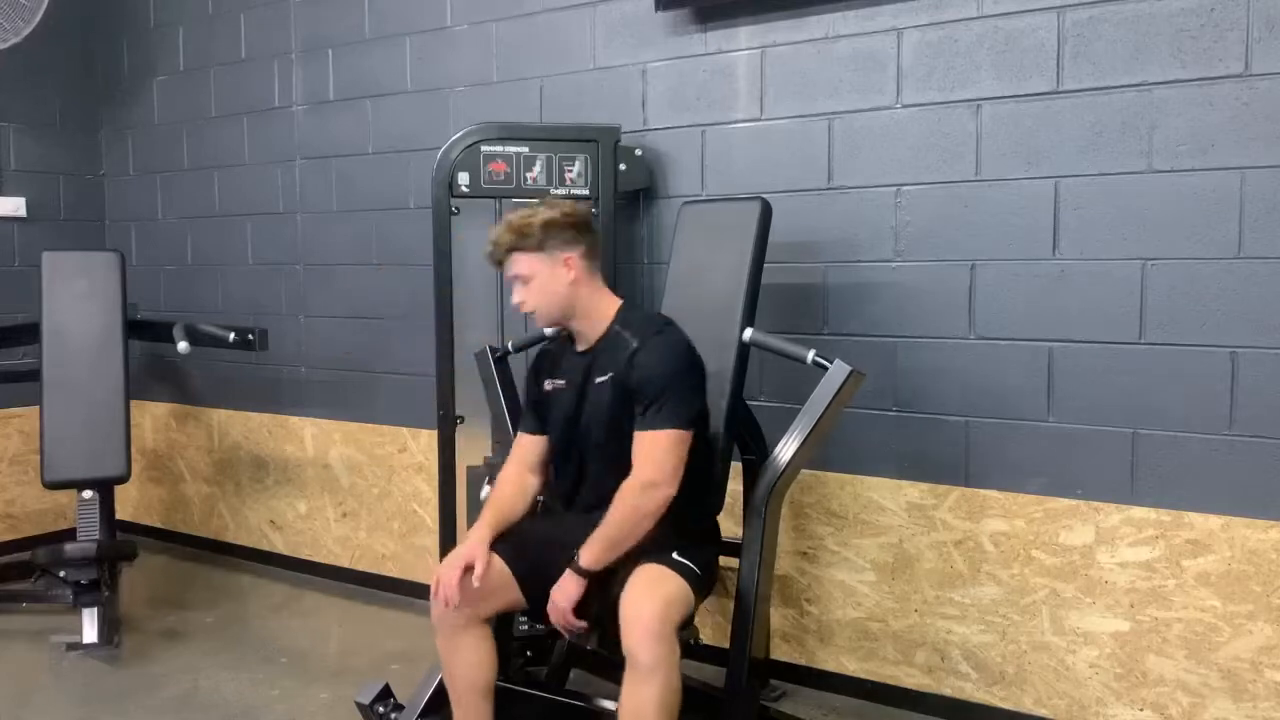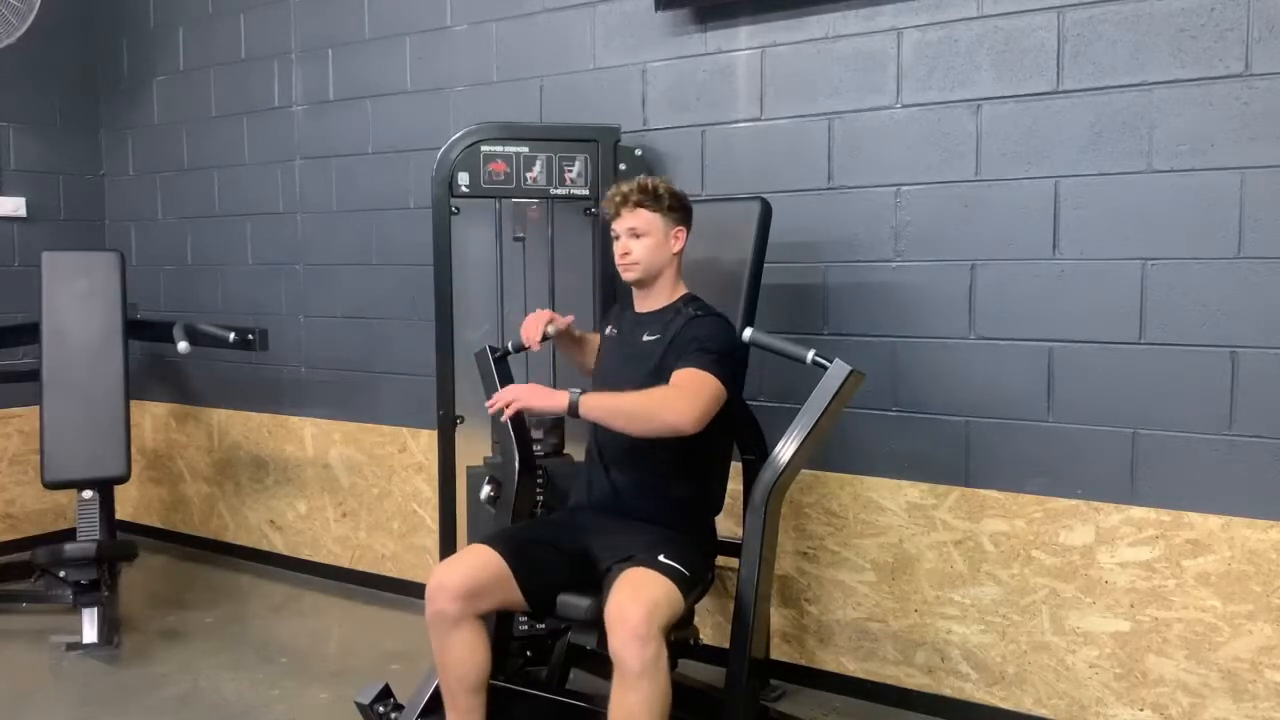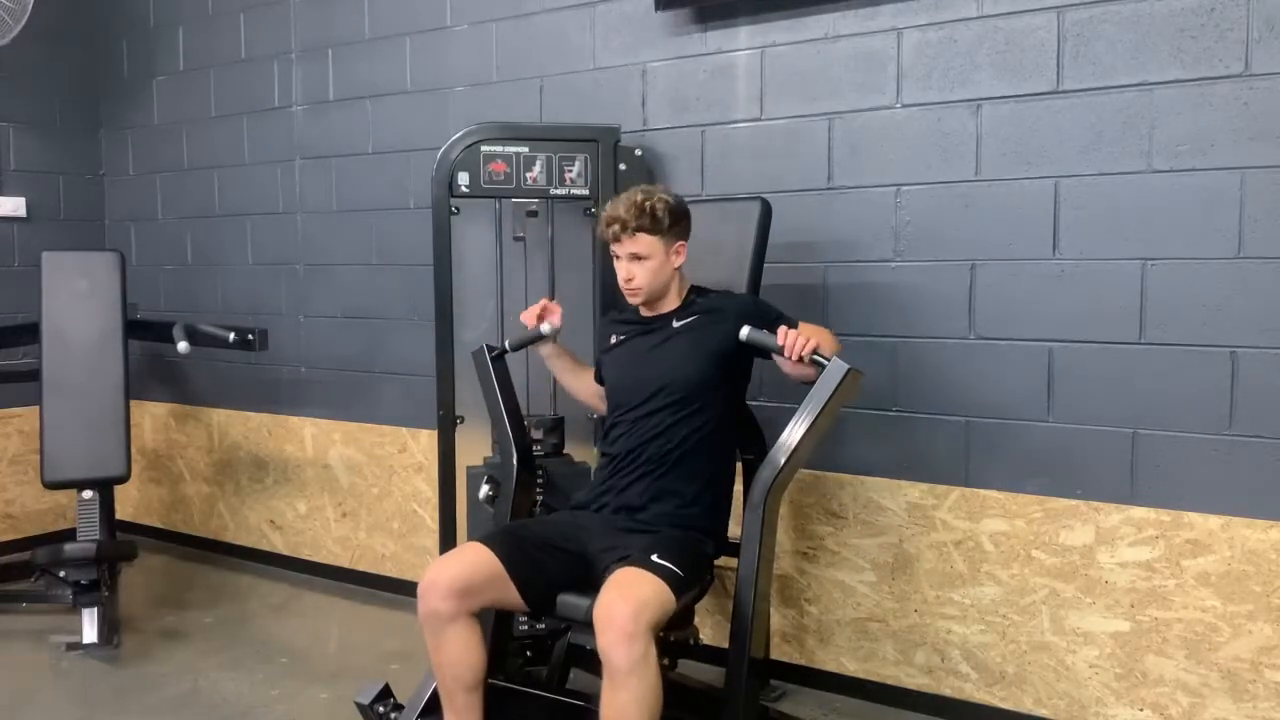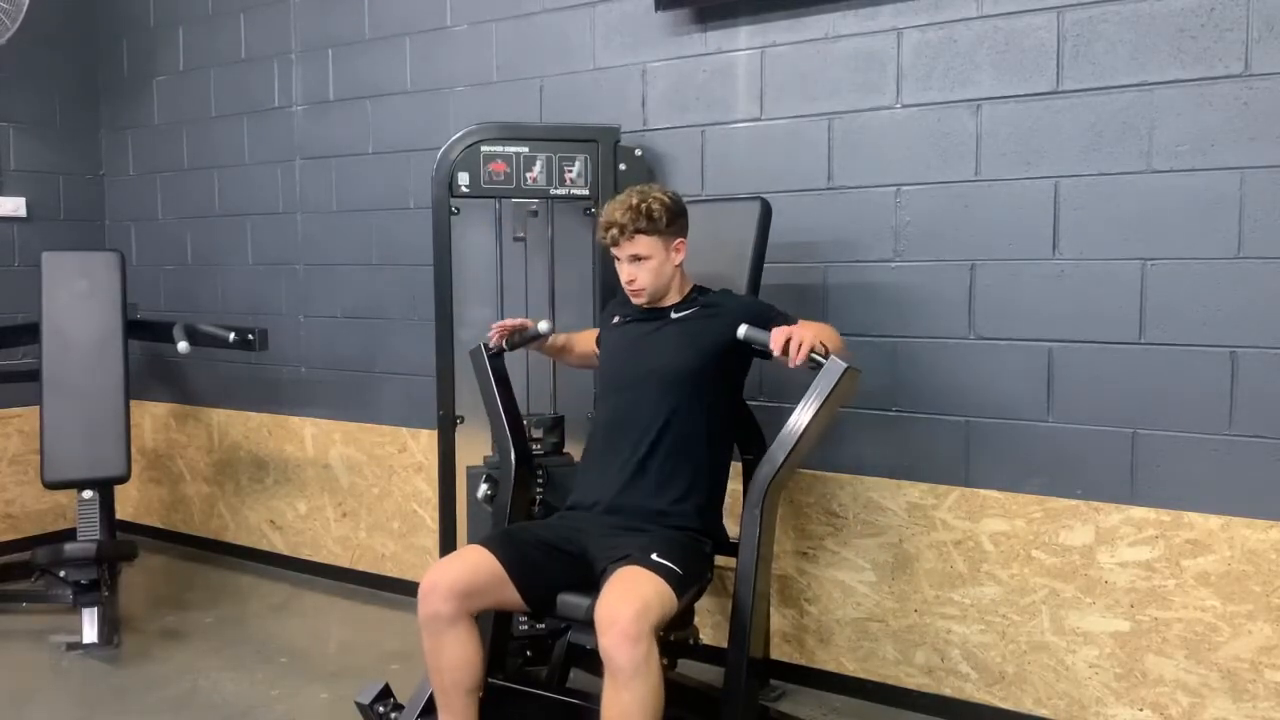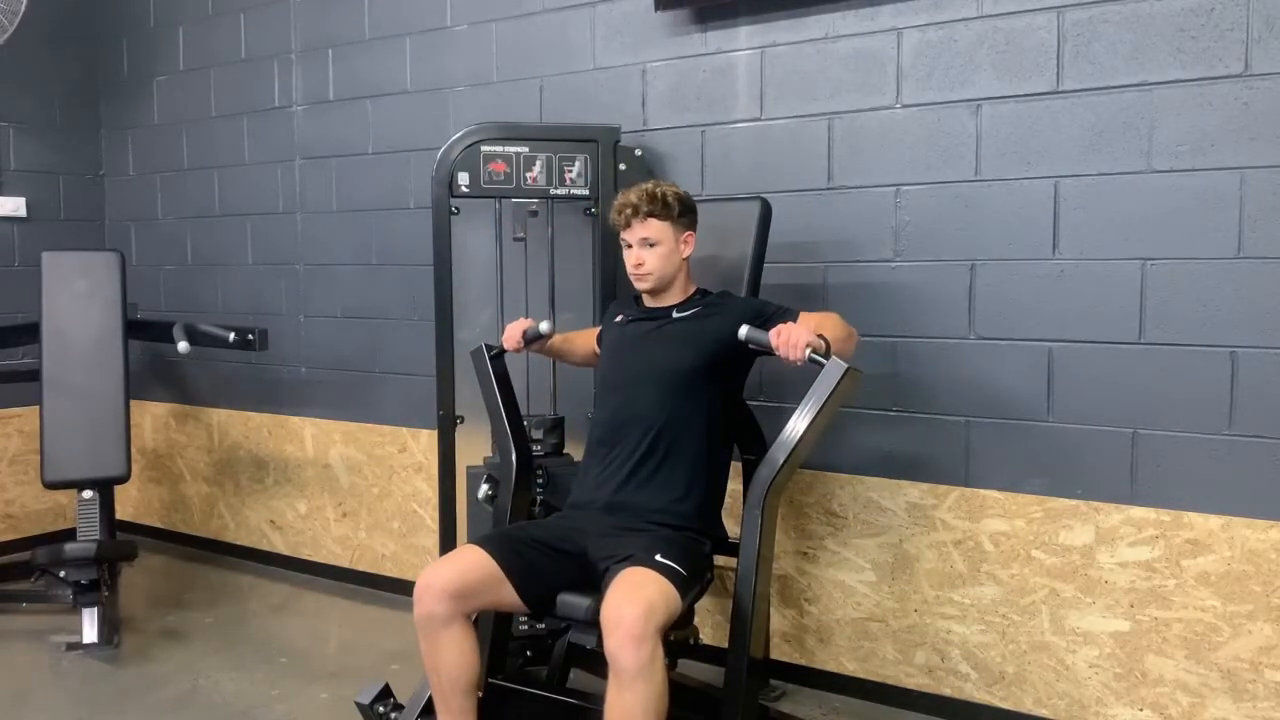
dt=1s
person 1, frame 1
left shoulder: (657, 350)
right shoulder: (549, 360)
left elbow: (654, 485)
right elbow: (525, 468)
left wrist: (579, 572)
right wrist: (479, 534)
left hip: (668, 531)
right hip: (575, 525)
left knee: (644, 620)
right knee: (456, 592)
person 1, frame 2
left shoulder: (705, 329)
right shoulder: (621, 318)
left elbow: (683, 411)
left wrist: (564, 400)
right wrist: (563, 333)
left hip: (666, 530)
right hip: (586, 519)
left knee: (632, 622)
right knee: (447, 589)
person 1, frame 3
left shoulder: (727, 316)
right shoulder: (615, 328)
left elbow: (820, 349)
left wrist: (809, 347)
right wrist: (549, 345)
left hip: (670, 532)
right hip: (588, 519)
left knee: (621, 620)
right knee: (441, 586)
person 1, frame 4
left shoulder: (725, 314)
right shoulder: (620, 313)
left elbow: (828, 344)
left wrist: (807, 340)
right wrist: (539, 340)
left hip: (665, 531)
right hip: (581, 520)
left knee: (621, 622)
right knee: (441, 590)
person 1, frame 5
left shoulder: (726, 317)
right shoulder: (622, 314)
left elbow: (841, 333)
left wrist: (811, 337)
right wrist: (542, 342)
left hip: (664, 532)
right hip: (580, 520)
left knee: (628, 623)
right knee: (436, 590)
